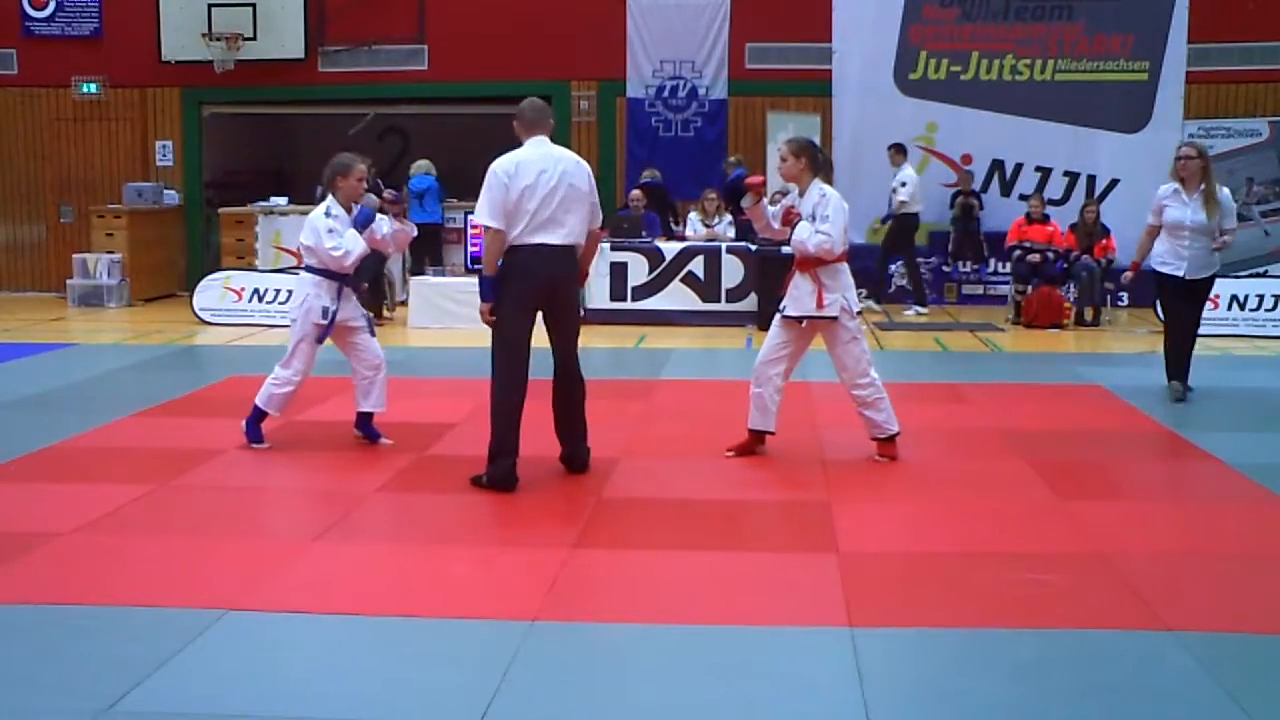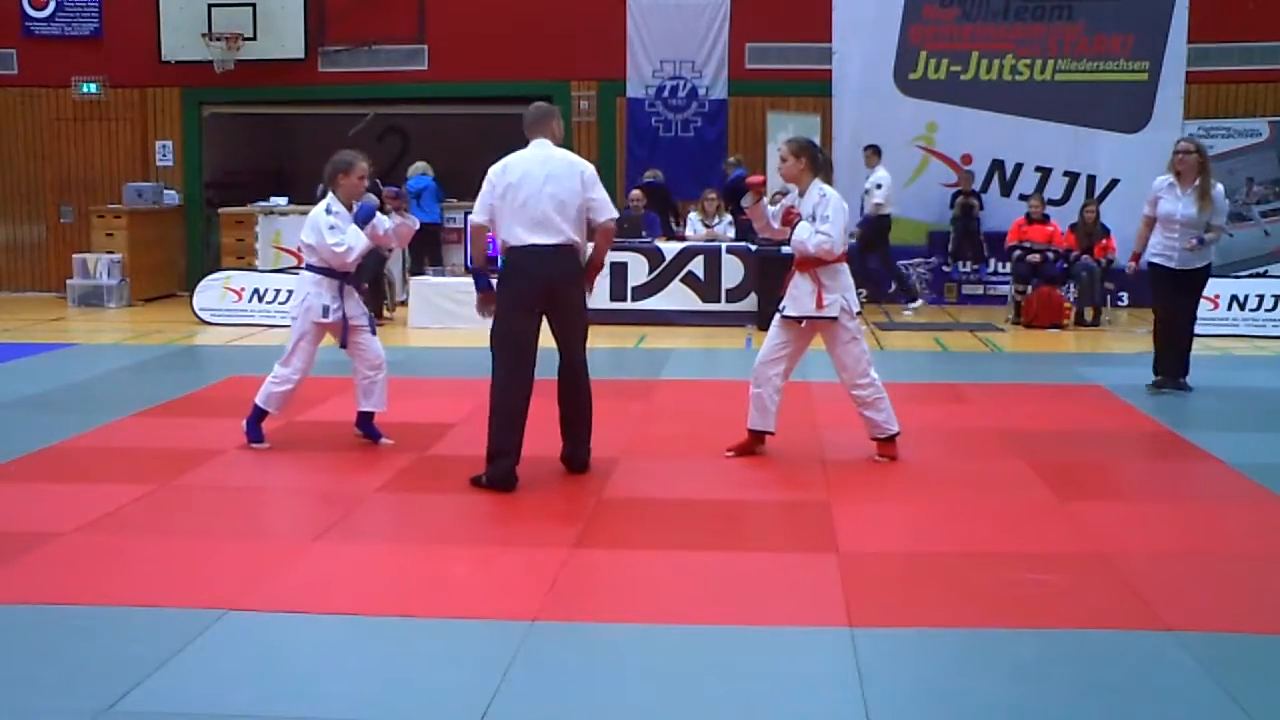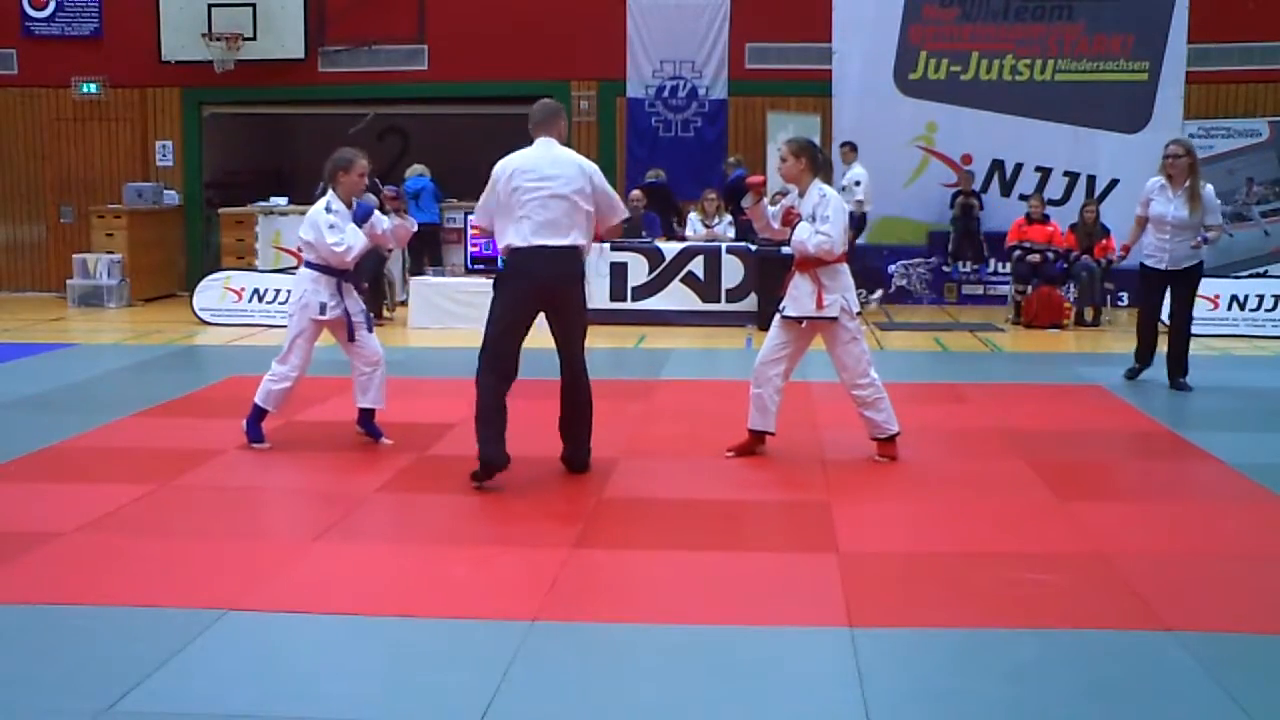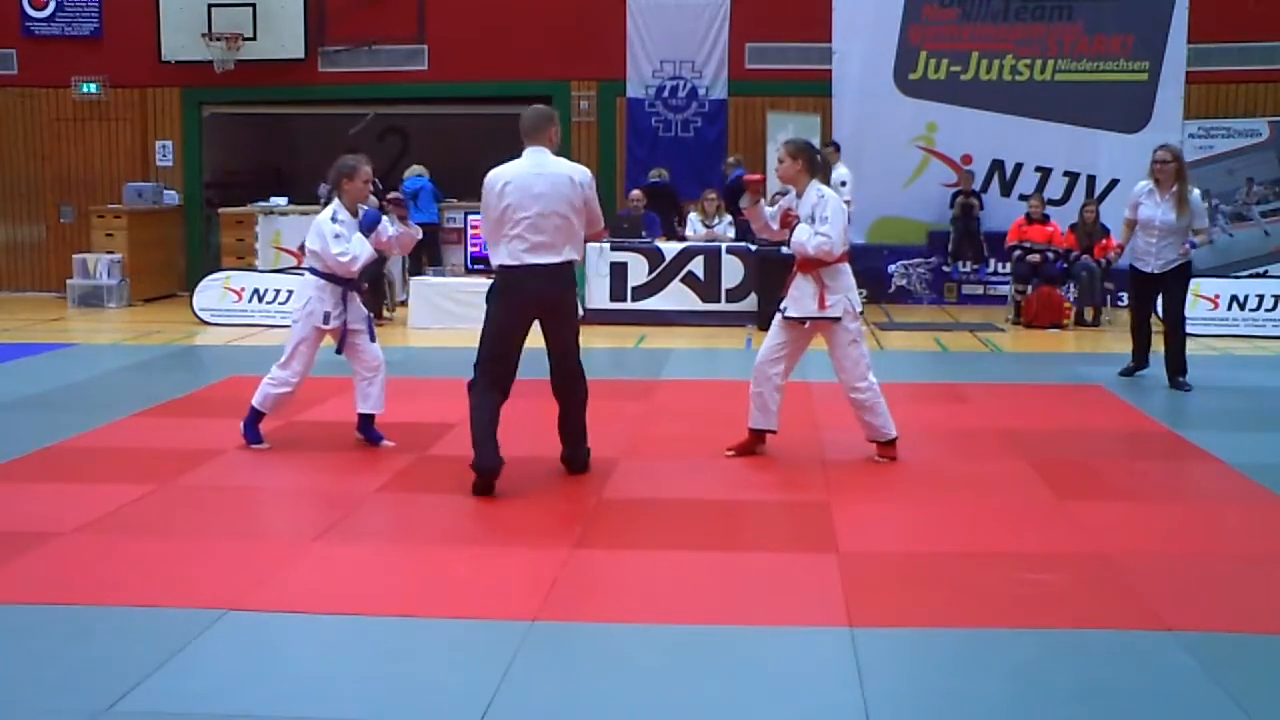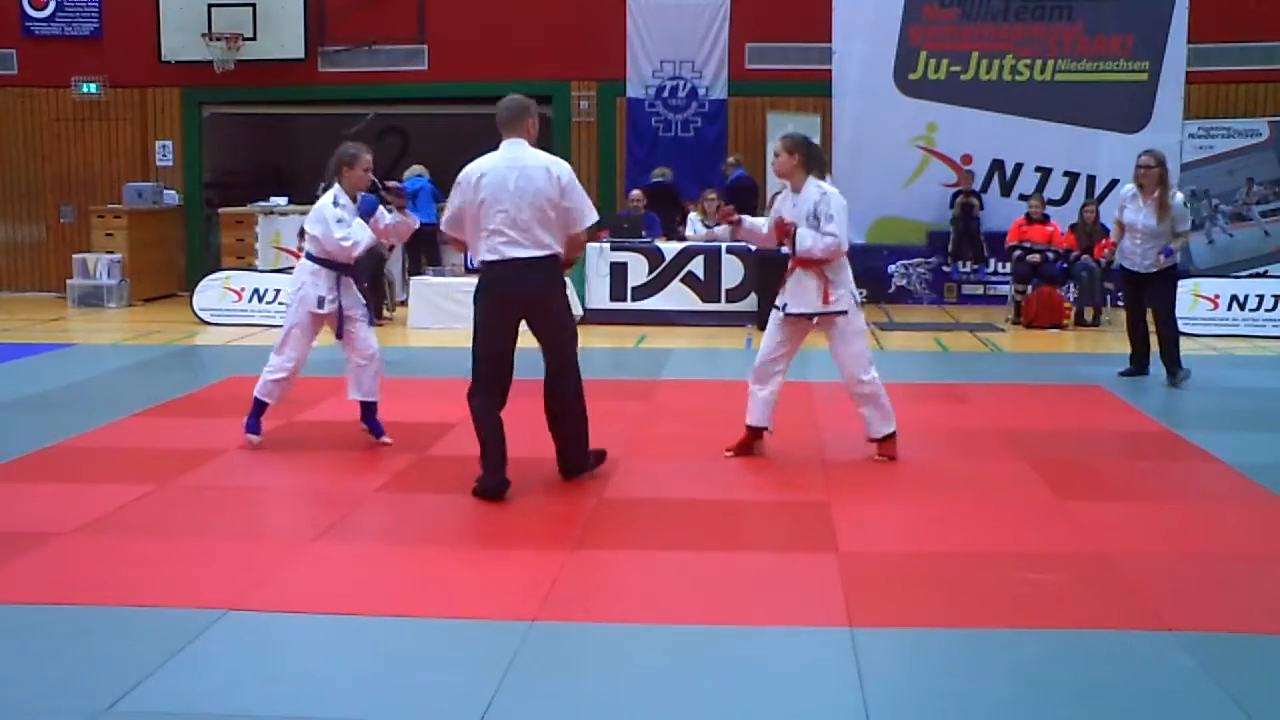
dt=0.2s
person 1, frame 1
left shoulder: (506, 165)
right shoulder: (578, 165)
left elbow: (495, 234)
right elbow: (593, 232)
left wrist: (487, 290)
left hip: (522, 267)
right hip: (563, 267)
left knee: (510, 369)
right knee: (567, 360)
left ankle: (502, 469)
right ankle: (575, 453)
person 1, frame 2
left shoulder: (503, 168)
right shoulder: (579, 166)
left elbow: (478, 229)
right elbow: (606, 227)
left wrist: (482, 283)
right wrist: (591, 269)
left hip: (520, 268)
right hip: (564, 267)
left knee: (512, 369)
right knee: (573, 362)
left ankle: (502, 468)
right ankle: (577, 454)
person 1, frame 3
left shoulder: (507, 166)
right shoulder: (584, 167)
left elbow: (484, 223)
right elbow: (614, 223)
left hip: (521, 268)
right hip: (566, 268)
left knee: (496, 363)
right knee: (572, 362)
left ankle: (492, 452)
right ankle: (577, 453)
person 1, frame 4
left shoulder: (496, 178)
right shoulder: (579, 176)
right elbow: (595, 232)
left hip: (512, 283)
right hip: (558, 281)
left knee: (490, 376)
right knee: (567, 369)
left ankle: (486, 461)
right ankle: (576, 453)
person 1, frame 5
left shoulder: (473, 173)
right shoulder: (556, 169)
left elbow: (455, 235)
right elbow: (580, 235)
left hip: (497, 281)
right hip: (544, 278)
left knee: (488, 382)
right knee: (563, 369)
left ankle: (493, 474)
right ankle: (575, 456)
person 2, frame 1
left shoulder: (828, 198)
right shoulder: (795, 199)
left elbow: (830, 246)
right elbow: (768, 228)
left wrist: (797, 226)
right wrist: (755, 200)
left hip: (831, 291)
right hip: (801, 289)
left knee: (857, 371)
right knee: (768, 364)
left ankle: (886, 436)
right ankle: (756, 436)
person 2, frame 2
left shoulder: (828, 199)
right shoulder: (795, 199)
left elbow: (830, 246)
right elbow: (767, 227)
left wrist: (797, 226)
right wrist: (756, 199)
left hip: (830, 291)
right hip: (800, 289)
left knee: (857, 371)
right knee: (767, 364)
left ankle: (886, 436)
right ankle: (756, 436)
person 2, frame 3
left shoulder: (828, 199)
right shoulder: (795, 200)
left elbow: (829, 247)
right elbow: (768, 227)
left wrist: (797, 227)
right wrist: (756, 199)
left hip: (830, 292)
right hip: (801, 289)
left knee: (857, 372)
right knee: (768, 364)
left ankle: (886, 436)
right ankle: (756, 436)
person 2, frame 4
left shoulder: (827, 199)
right shoulder: (793, 200)
left elbow: (829, 247)
right elbow: (765, 227)
left wrist: (795, 229)
right wrist: (753, 199)
left hip: (832, 292)
right hip: (802, 290)
left knee: (855, 374)
right knee: (768, 364)
left ankle: (885, 439)
right ankle: (757, 436)
person 2, frame 5
left shoulder: (827, 195)
right shoulder: (785, 199)
left elbow: (837, 245)
right elbow: (767, 234)
left wrist: (795, 235)
right wrist: (739, 222)
left hip: (832, 289)
right hip: (797, 287)
left knee: (857, 370)
right knee: (767, 362)
left ankle: (884, 435)
right ankle: (753, 434)
person 3, frame 1
left shoulder: (359, 213)
right shoulder: (321, 217)
left elbow: (393, 244)
right elbow: (340, 258)
right wrist: (359, 230)
left hip: (343, 296)
right hip: (316, 295)
left knee: (371, 359)
right knee: (294, 367)
left ankle: (364, 424)
right ankle: (253, 422)
person 3, frame 2
left shoulder: (359, 211)
right shoulder: (322, 215)
left elbow: (395, 239)
right elbow: (342, 255)
right wrist: (360, 225)
left hip: (345, 294)
right hip: (317, 293)
left knee: (373, 358)
right knee: (295, 365)
left ankle: (365, 423)
right ankle: (254, 422)
person 3, frame 3
left shoulder: (360, 209)
right shoulder: (322, 212)
left elbow: (394, 238)
right elbow: (341, 253)
right wrist: (359, 224)
left hip: (343, 291)
right hip: (315, 291)
left knee: (371, 355)
right knee: (292, 361)
left ankle: (366, 421)
right ankle: (254, 421)
person 3, frame 4
left shoulder: (365, 215)
right shoulder: (327, 221)
left elbow: (399, 245)
right elbow: (345, 263)
left wrist: (402, 219)
right wrist: (365, 234)
left hip: (346, 299)
right hip: (318, 297)
left knee: (372, 362)
right knee: (292, 367)
left ankle: (366, 428)
right ankle: (251, 423)
person 3, frame 5
left shoulder: (363, 203)
right shoulder: (328, 206)
left elbow: (396, 234)
right elbow: (346, 248)
left wrist: (400, 208)
right wrist: (364, 219)
left hip: (342, 284)
right hip: (314, 283)
left knee: (366, 350)
right knee: (289, 353)
left ankle: (369, 417)
right ankle: (255, 417)
person 4, frame 1
left shoulder: (1220, 196)
right shoulder: (1165, 193)
left elbow: (1229, 234)
right elbow: (1150, 233)
left wrist: (1224, 242)
right wrist: (1134, 266)
left hip: (1202, 272)
right hip: (1167, 269)
left knee: (1189, 327)
right knee: (1175, 326)
left ankle: (1180, 377)
right ankle: (1176, 381)
person 4, frame 2
left shoulder: (1214, 191)
right shoulder: (1160, 185)
left elbow: (1216, 231)
right elbow: (1147, 224)
left wrist: (1202, 241)
right wrist: (1135, 256)
left hip: (1196, 266)
right hip: (1161, 261)
left knee: (1185, 320)
right knee: (1164, 316)
left ankle: (1178, 374)
right ankle: (1162, 374)
person 4, frame 3
left shoulder: (1204, 192)
right shoulder: (1153, 186)
left elbow: (1216, 231)
right elbow: (1140, 223)
left wrist: (1204, 239)
right wrist: (1126, 248)
left hip: (1187, 265)
right hip: (1152, 262)
left knee: (1181, 319)
right knee: (1147, 314)
left ankle: (1177, 375)
right ankle: (1142, 360)
person 4, frame 4
left shoulder: (1191, 196)
right shoulder: (1141, 190)
left elbow: (1202, 234)
right elbow: (1129, 224)
left wrist: (1192, 244)
right wrist: (1121, 246)
left hip: (1175, 267)
right hip: (1141, 264)
left knee: (1174, 319)
right knee: (1139, 315)
left ankle: (1177, 374)
right ankle: (1139, 360)
person 4, frame 5
left shoulder: (1175, 200)
right shoulder: (1127, 193)
left elbow: (1183, 236)
left wrist: (1168, 251)
right wrist: (1114, 244)
left hip: (1161, 269)
right hip: (1129, 266)
left knee: (1165, 316)
right knee: (1134, 316)
left ankle: (1174, 368)
right ankle: (1139, 363)
